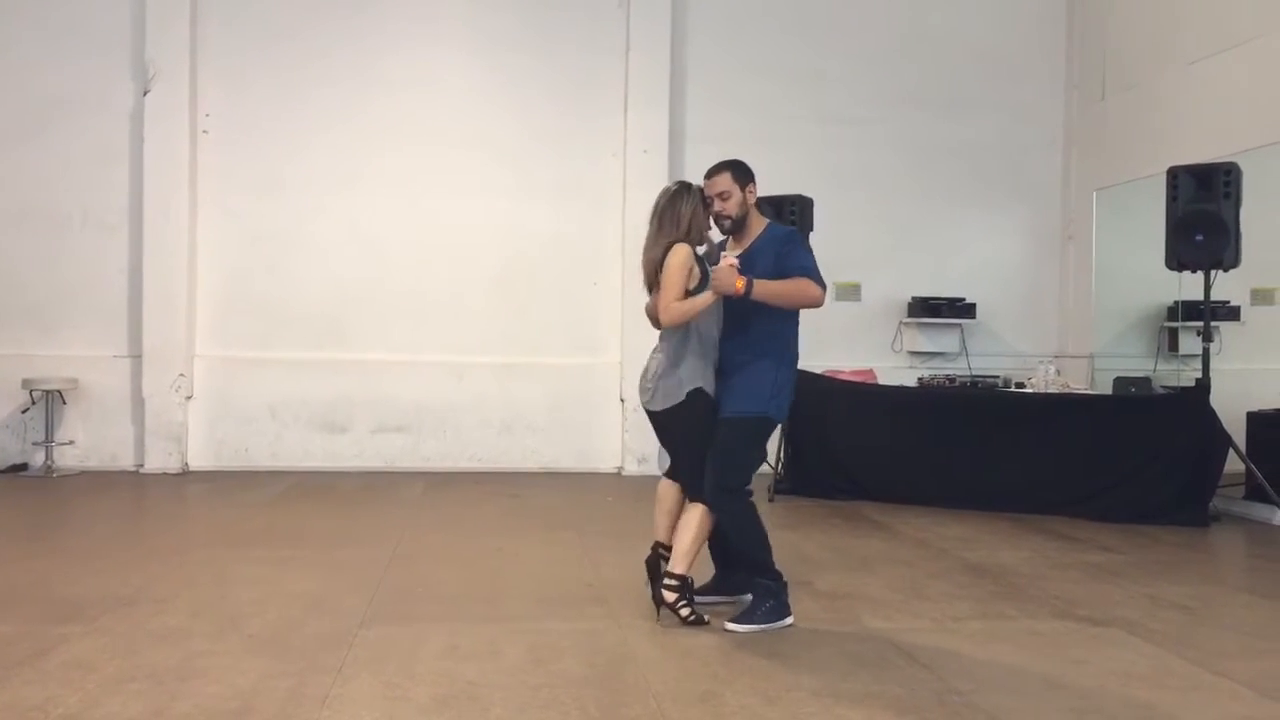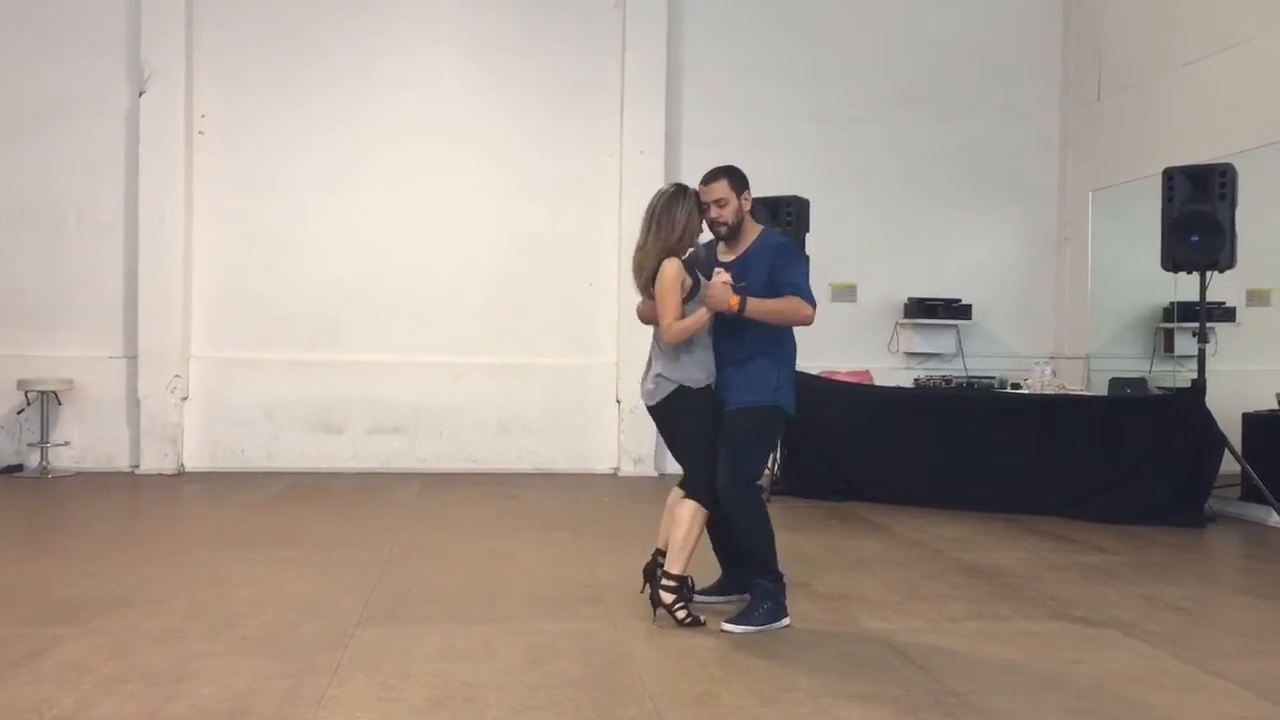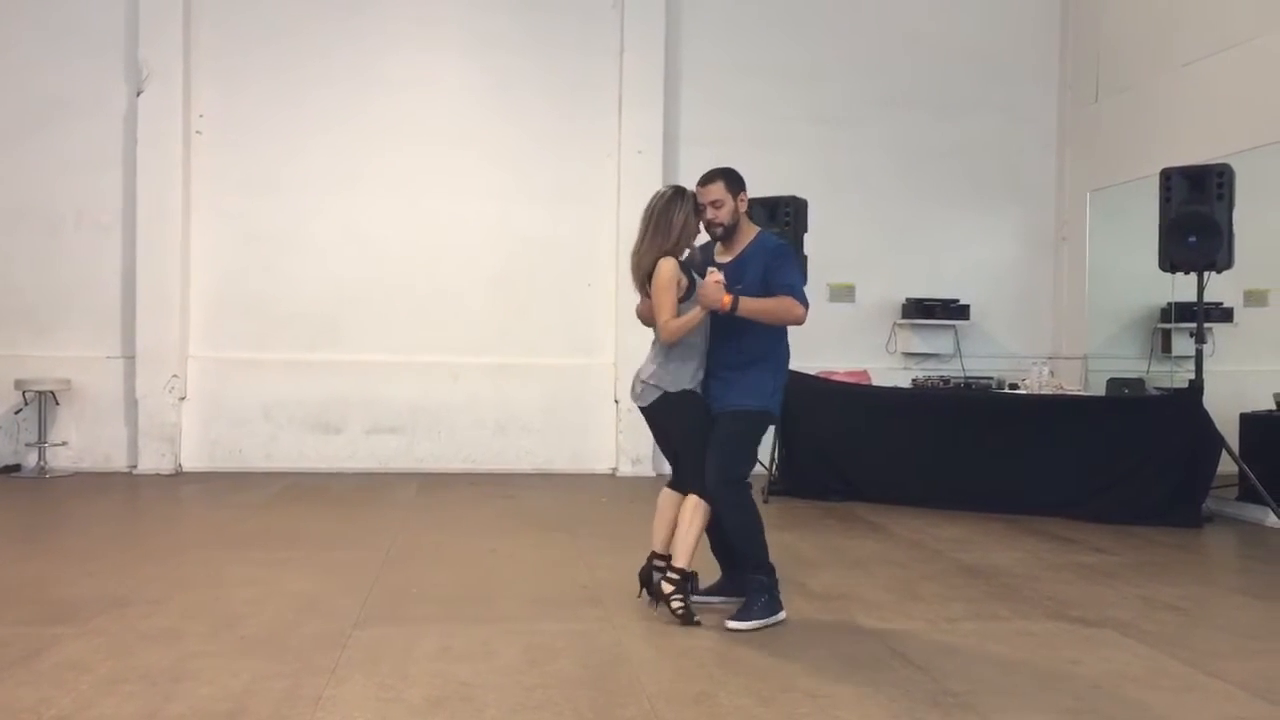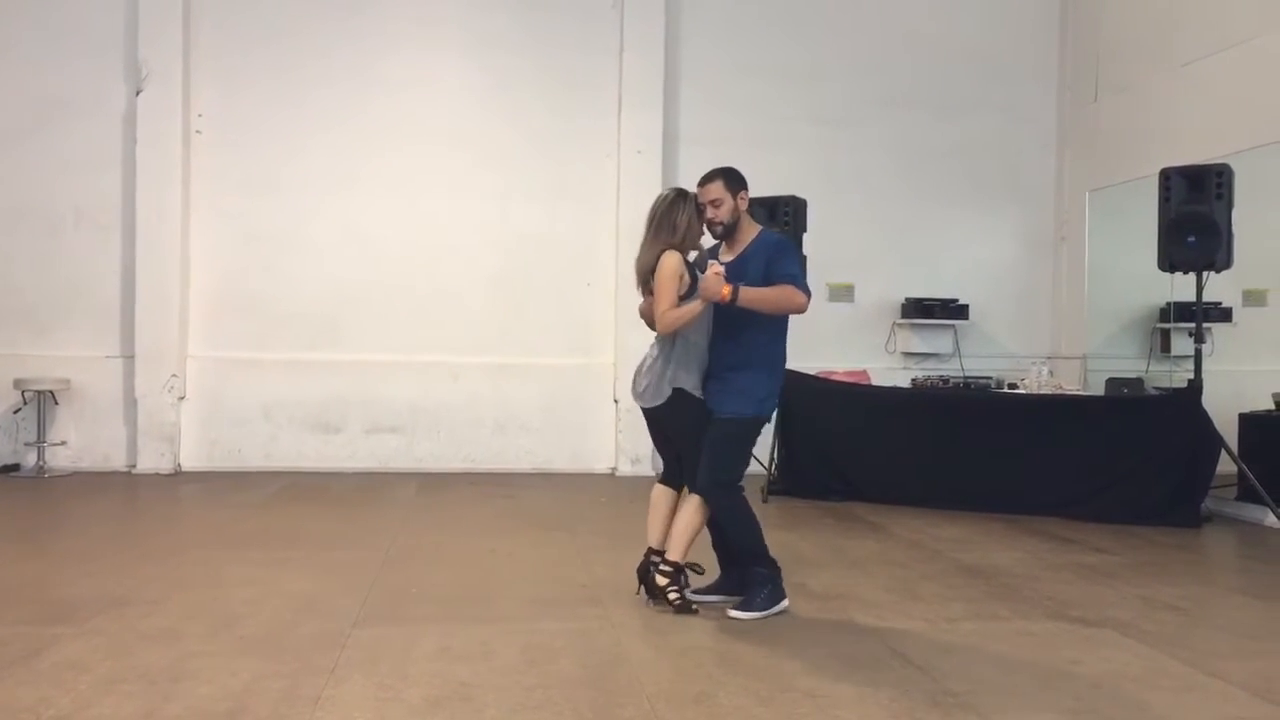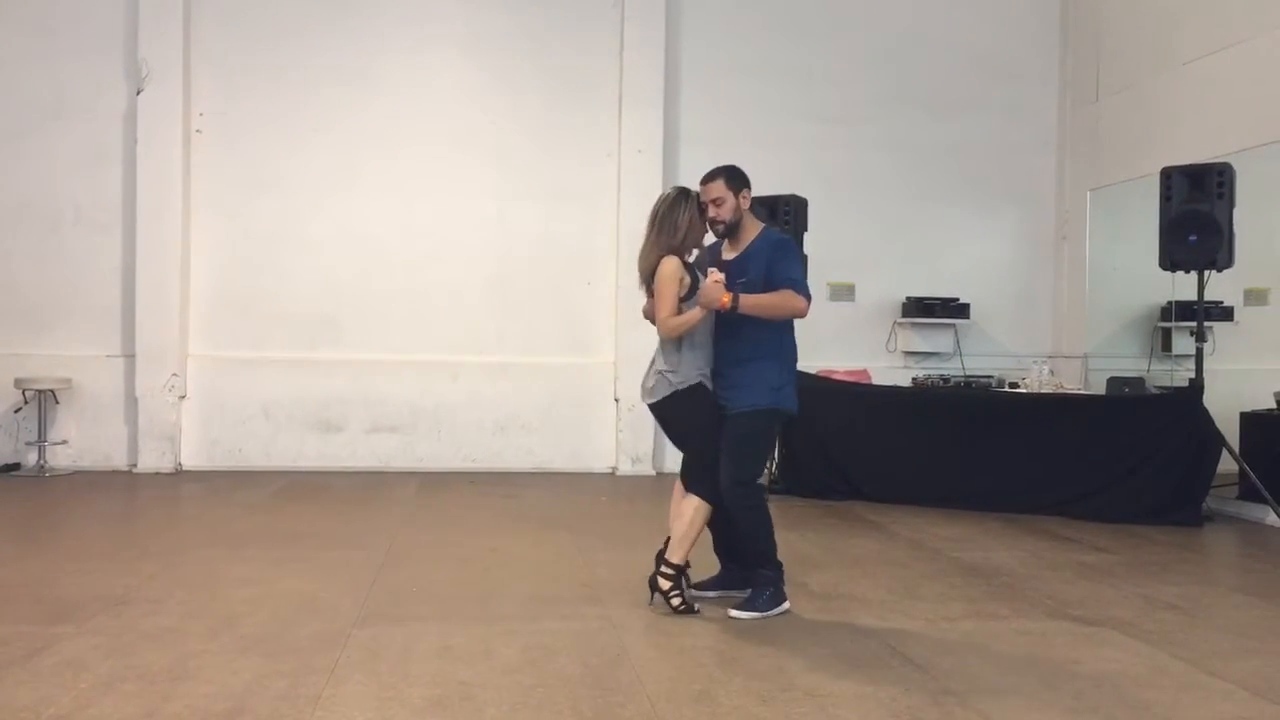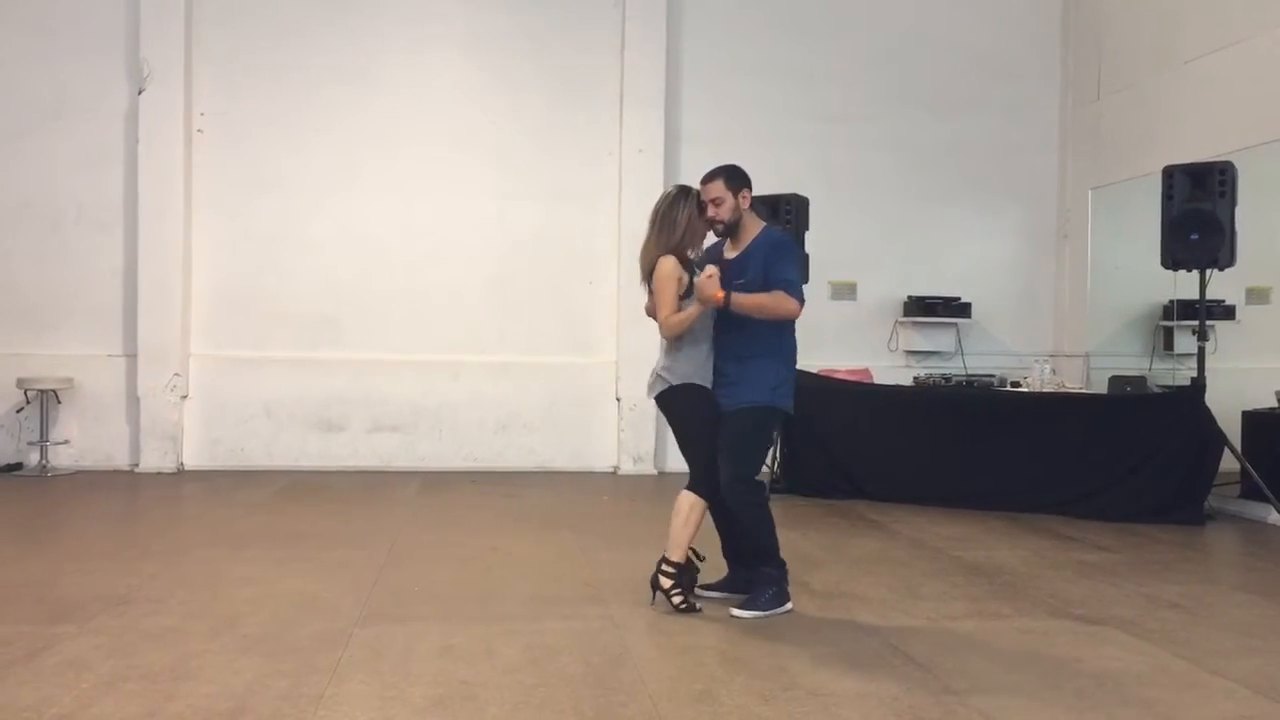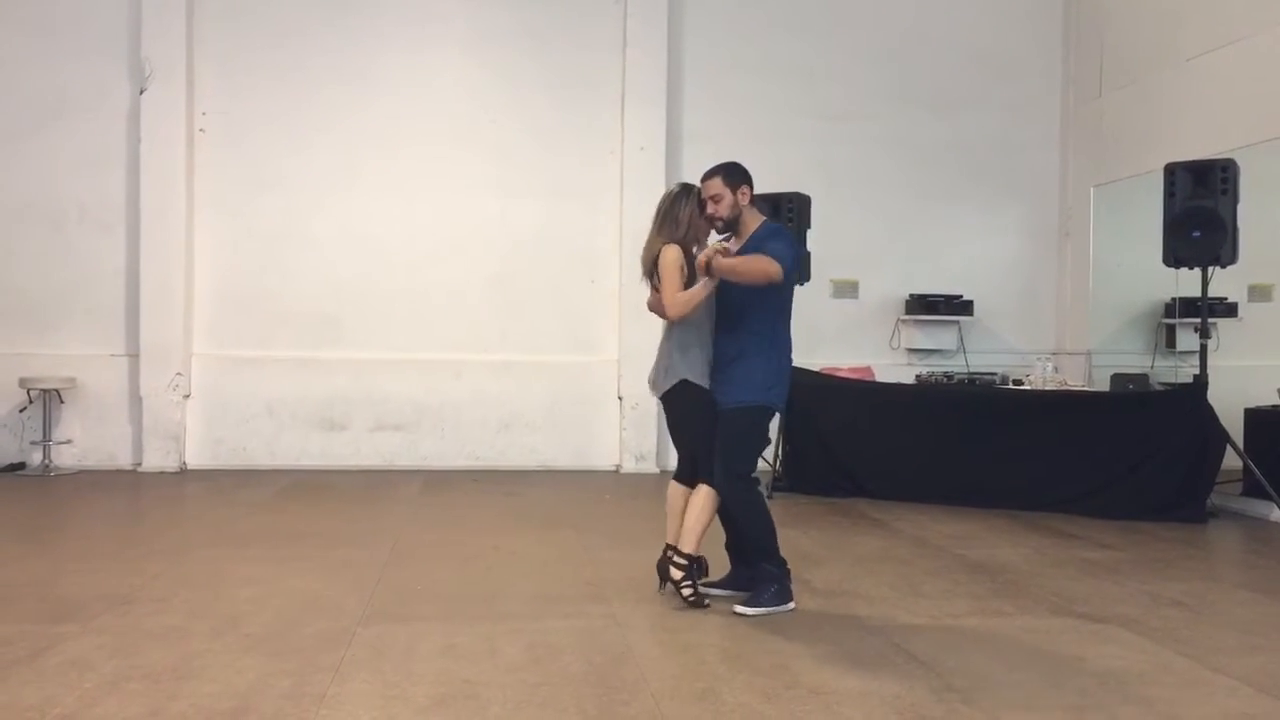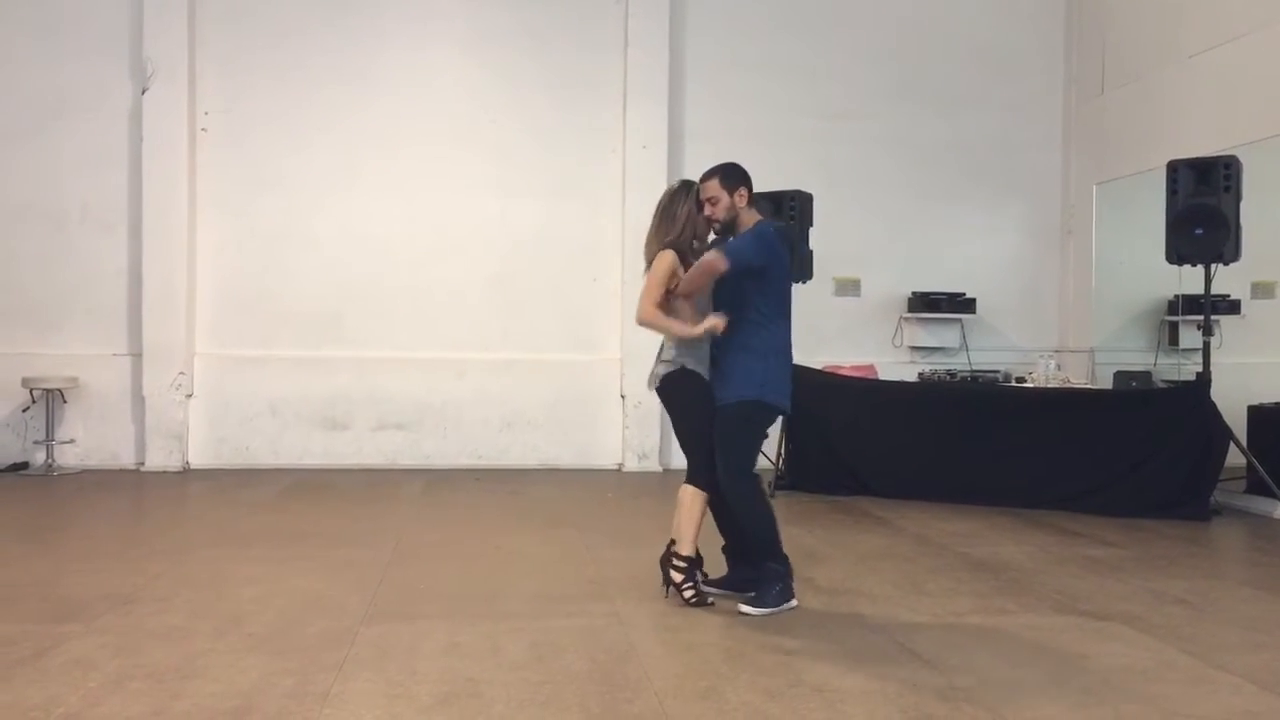
dt=0.2s
person 1, frame 1
left shoulder: (783, 242)
right shoulder: (717, 252)
left elbow: (813, 292)
left wrist: (743, 285)
right wrist: (659, 308)
left hip: (758, 389)
right hip: (722, 385)
left knee: (726, 488)
right knee: (706, 481)
left ankle: (772, 596)
right ankle: (731, 576)
person 1, frame 2
left shoulder: (778, 250)
right shoulder: (705, 257)
left elbow: (803, 310)
left wrist: (736, 302)
right wrist: (650, 308)
left hip: (761, 389)
right hip: (717, 388)
left knee: (737, 484)
right knee: (709, 483)
left ankle: (769, 598)
right ankle: (736, 575)
person 1, frame 3
left shoulder: (773, 252)
right shoulder: (701, 257)
left elbow: (796, 311)
left wrist: (728, 301)
right wrist: (649, 309)
left hip: (752, 391)
right hip: (710, 390)
left knee: (725, 481)
right knee: (703, 482)
left ankle: (764, 592)
right ankle: (735, 577)
person 1, frame 4
left shoulder: (775, 248)
right shoulder: (709, 257)
left elbow: (798, 299)
left wrist: (730, 292)
right wrist: (653, 309)
left hip: (748, 391)
right hip: (713, 388)
left knee: (716, 482)
right knee: (709, 482)
left ankle: (767, 583)
right ankle: (735, 576)
person 1, frame 5
left shoulder: (777, 247)
right shoulder: (711, 256)
left elbow: (797, 303)
left wrist: (729, 300)
right wrist: (657, 309)
left hip: (761, 391)
right hip: (720, 387)
left knee: (738, 482)
left ankle: (770, 585)
right ankle: (734, 571)
person 1, frame 6
left shoulder: (777, 246)
right shoulder: (713, 255)
left elbow: (789, 305)
left wrist: (723, 297)
left hip: (761, 389)
right hip: (722, 387)
left knee: (739, 481)
right knee: (719, 480)
left ankle: (774, 584)
right ankle: (744, 574)
person 1, frame 7
left shoulder: (774, 238)
right shoulder: (722, 248)
left elbow: (768, 271)
left wrist: (712, 263)
left hip: (754, 384)
right hip: (723, 382)
left knee: (735, 477)
right knee: (720, 477)
left ankle: (775, 582)
right ankle: (745, 570)
person 1, frame 8
left shoulder: (762, 238)
right shoulder: (738, 246)
left elbow: (711, 265)
left wrist: (678, 292)
left hip: (753, 382)
right hip: (731, 381)
left knee: (737, 476)
right knee: (717, 475)
left ankle: (777, 580)
right ankle: (745, 570)
person 2, frame 1
left shoulder: (682, 255)
right shoulder: (682, 252)
right elbow: (668, 314)
left wrist: (718, 287)
right wrist: (716, 291)
left hip: (665, 385)
right hip: (685, 387)
left knee: (682, 469)
right knee: (707, 488)
left ankle: (661, 557)
right ankle: (673, 583)
person 2, frame 2
left shoulder: (674, 263)
right shoulder: (673, 265)
right elbow: (671, 331)
left wrist: (712, 297)
right wrist: (713, 306)
left hip: (671, 386)
right hip: (685, 387)
left knee: (694, 476)
right knee: (704, 484)
left ankle: (661, 563)
right ankle: (671, 585)
person 2, frame 3
left shoulder: (675, 264)
right shoulder: (668, 265)
right elbow: (667, 330)
right wrist: (707, 304)
left hip: (662, 388)
right hip: (675, 390)
left knee: (683, 475)
right knee: (703, 480)
left ankle: (657, 565)
right ankle: (675, 577)
person 2, frame 4
left shoulder: (679, 263)
right shoulder: (672, 260)
right elbow: (664, 321)
right wrist: (707, 298)
left hip: (660, 386)
right hip: (675, 387)
left knee: (675, 470)
left ankle: (653, 561)
right ankle: (669, 569)
person 2, frame 5
left shoulder: (683, 266)
right shoulder: (672, 264)
right elbow: (667, 326)
right wrist: (708, 305)
left hip: (673, 384)
right hip: (683, 387)
left knee: (696, 467)
right knee: (711, 479)
left ankle: (670, 554)
right ankle: (669, 572)
person 2, frame 6
left shoulder: (686, 263)
right shoulder: (669, 263)
right elbow: (668, 325)
right wrist: (704, 300)
left hip: (691, 382)
right hip: (686, 384)
left knee: (704, 473)
right knee: (707, 477)
left ankle: (677, 558)
right ankle: (670, 570)
person 2, frame 7
left shoulder: (688, 255)
right shoulder: (672, 252)
right elbow: (674, 308)
right wrist: (712, 278)
left hip: (692, 377)
right hip: (684, 378)
left knee: (691, 467)
right knee: (715, 471)
left ankle: (673, 555)
right ankle: (683, 560)
person 2, frame 8
left shoulder: (694, 255)
right shoulder: (669, 256)
right elbow: (645, 312)
right wrist: (695, 329)
left hip: (695, 372)
right hip: (683, 372)
left knee: (701, 465)
right knee: (707, 467)
left ankle: (677, 554)
right ankle: (683, 563)
